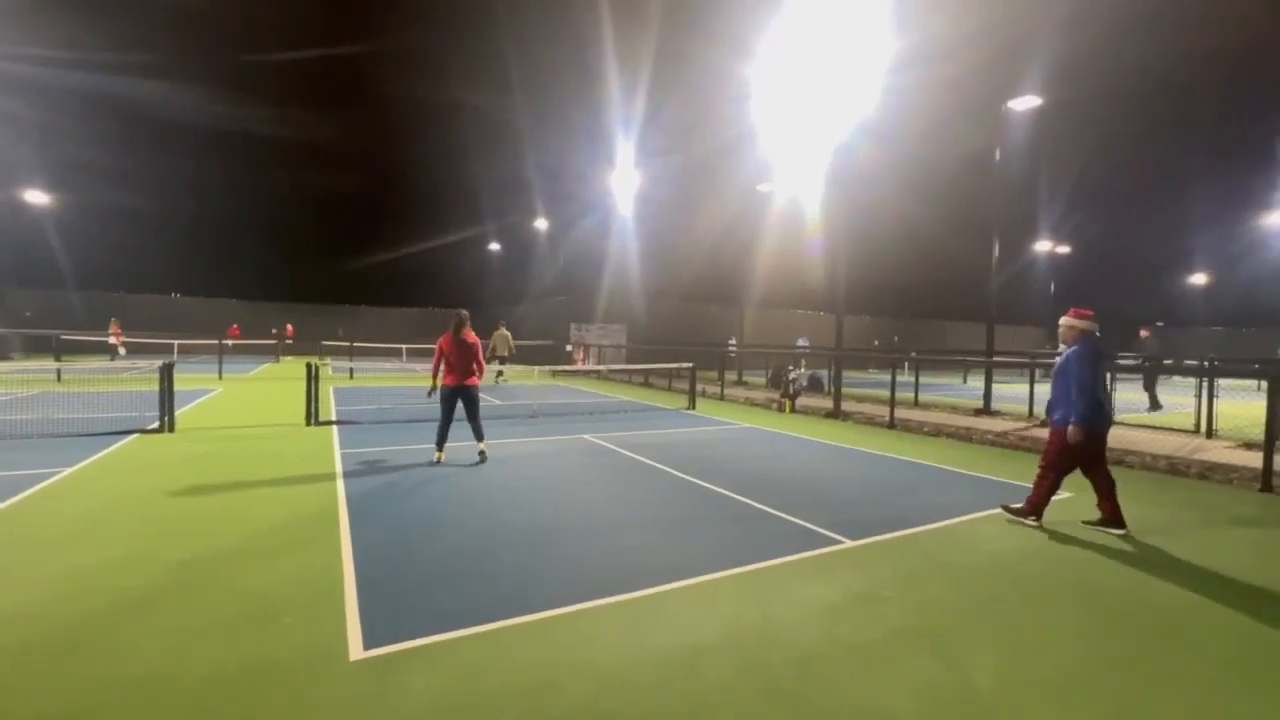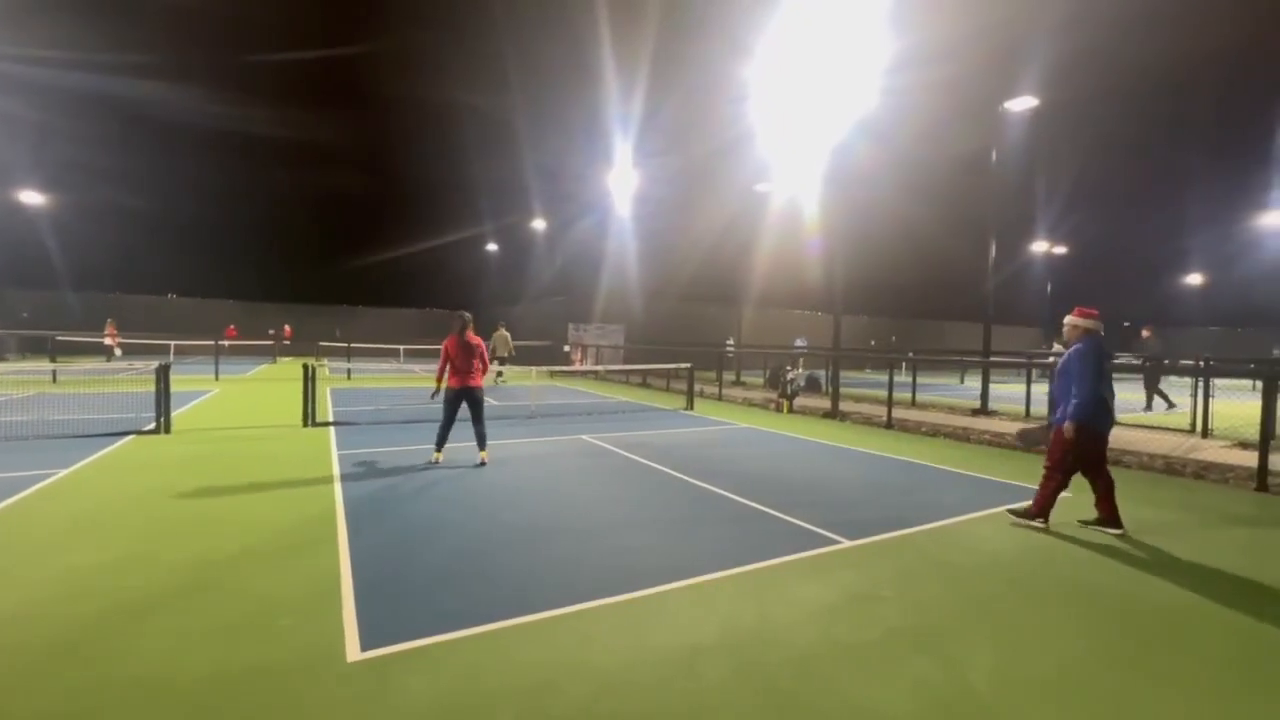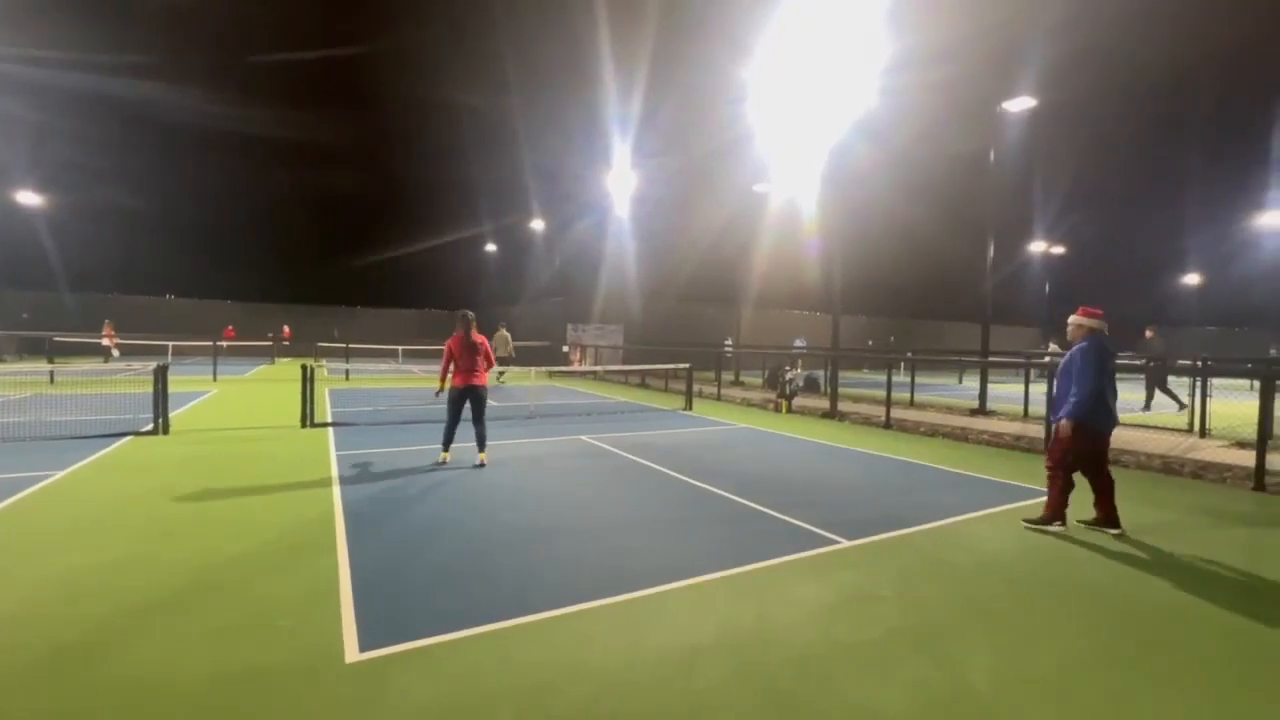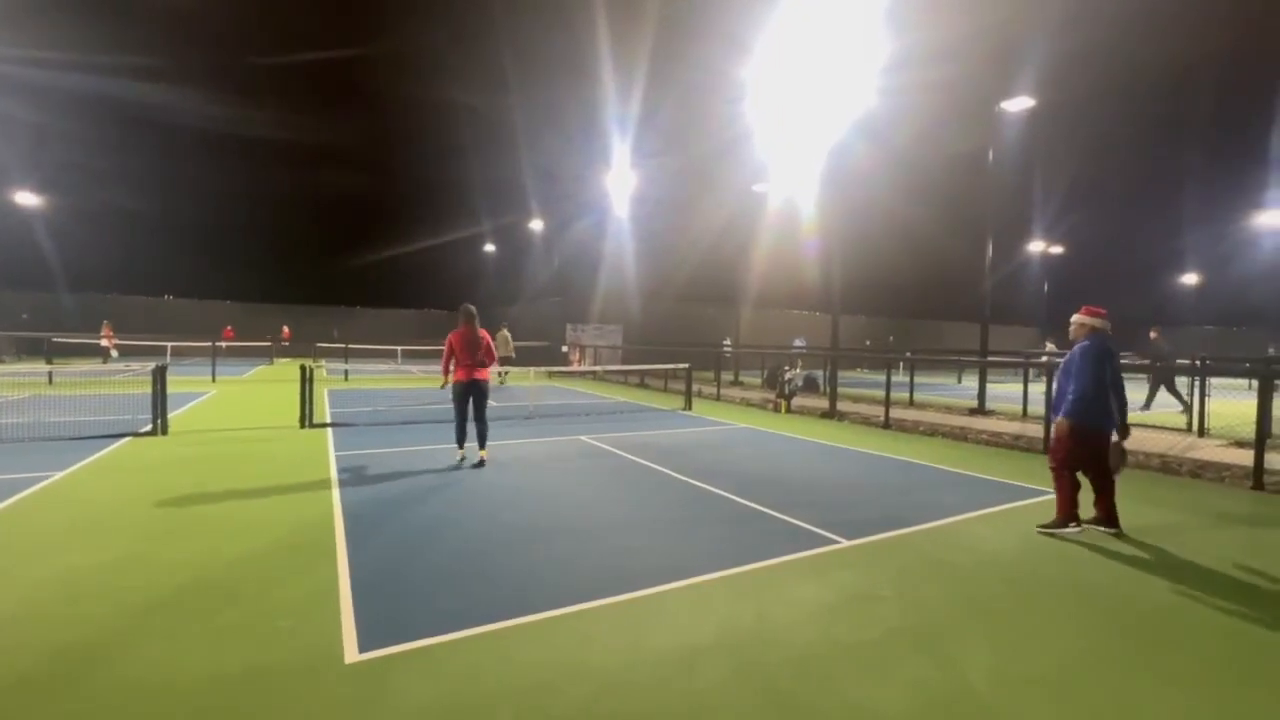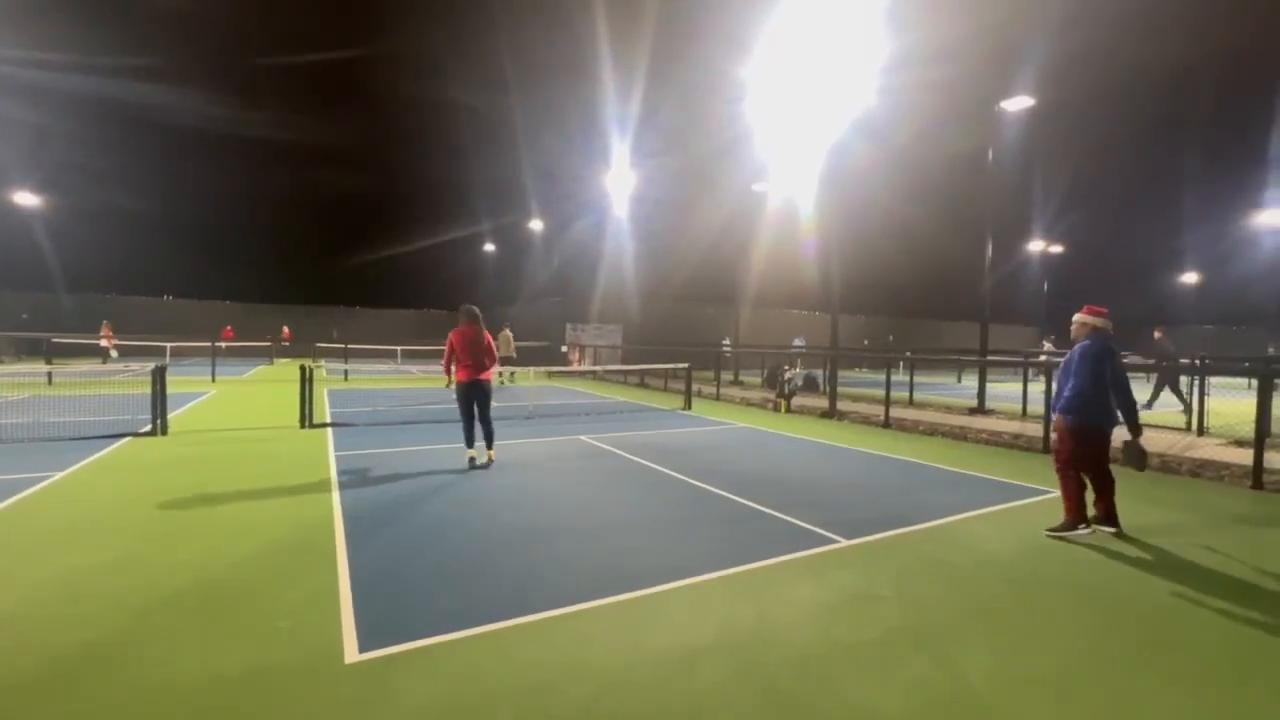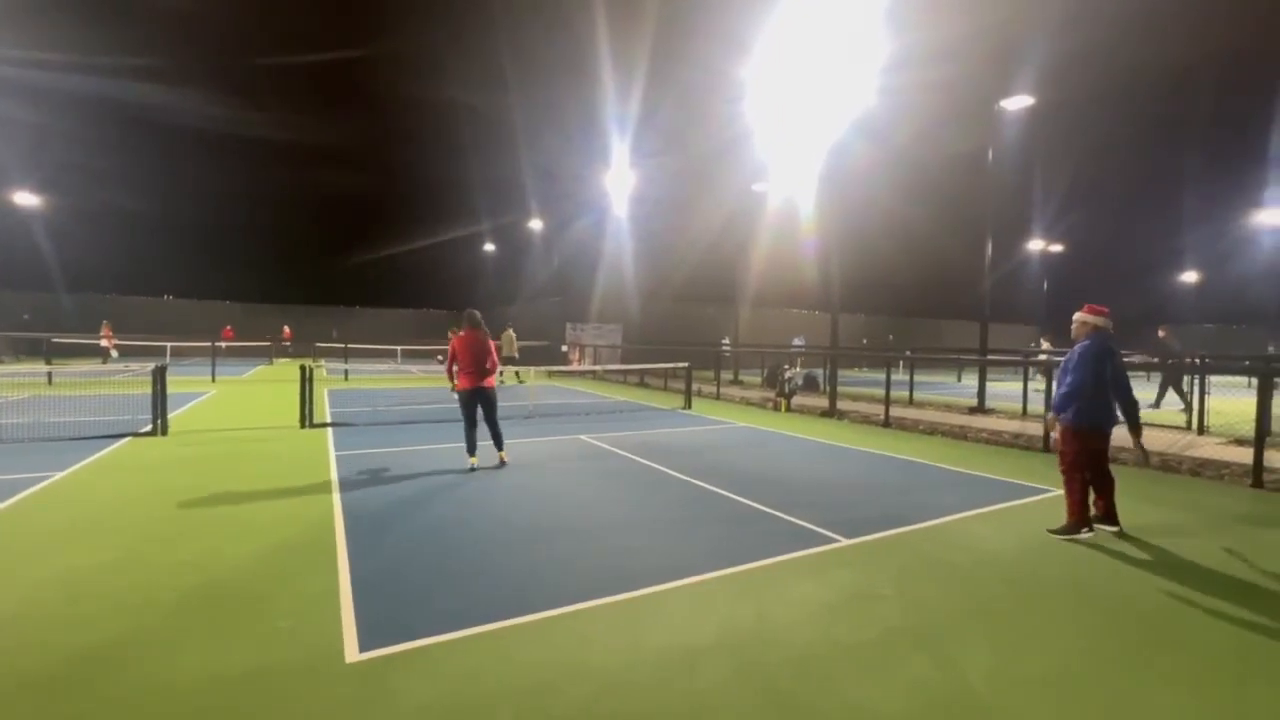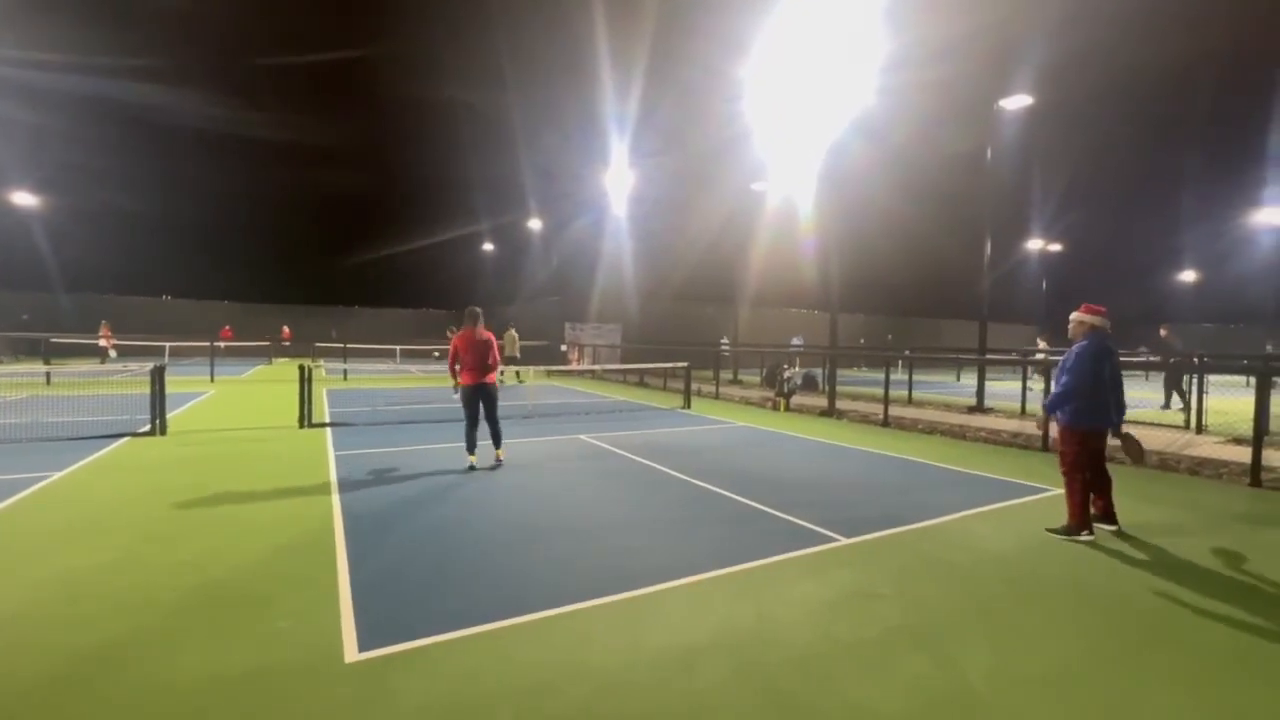
dt=0.1s
person 1, frame 1
left shoulder: (1078, 353)
right shoulder: (1090, 352)
left elbow: (1083, 392)
left wrist: (1076, 422)
right wrist: (1069, 419)
left hip: (1076, 426)
right hip: (1095, 424)
left knee: (1051, 467)
right knee: (1097, 470)
left ankle: (1031, 511)
right ankle: (1113, 519)
person 1, frame 2
left shoulder: (1081, 352)
right shoulder: (1095, 351)
left elbow: (1083, 390)
left wrist: (1072, 418)
left hip: (1077, 424)
right hip: (1097, 424)
left knee: (1056, 468)
right knee: (1097, 471)
left ankle: (1038, 514)
right ankle: (1109, 518)
person 1, frame 3
left shoulder: (1083, 351)
right shoulder: (1102, 352)
left elbow: (1084, 389)
right elbow: (1106, 391)
left wrist: (1070, 417)
right wrist: (1101, 420)
left hip: (1079, 423)
right hip: (1100, 423)
left knee: (1058, 467)
right knee: (1098, 471)
left ankle: (1053, 516)
right ankle: (1108, 519)
person 1, frame 4
left shoulder: (1084, 350)
right shoulder: (1106, 352)
left elbow: (1081, 387)
right elbow: (1117, 391)
left wrist: (1065, 414)
right wrist: (1122, 423)
left hip: (1079, 424)
right hip: (1102, 422)
left knee: (1062, 466)
right knee: (1099, 470)
left ankle: (1067, 519)
right ankle: (1107, 518)
person 1, frame 5
left shoulder: (1084, 350)
right shoulder: (1109, 353)
left elbow: (1077, 385)
right elbow: (1123, 391)
left wrist: (1060, 412)
right wrist: (1133, 423)
left hip: (1078, 422)
right hip: (1101, 421)
left knee: (1068, 469)
right knee: (1098, 470)
left ankle: (1076, 520)
right ankle: (1107, 517)
person 1, frame 6
left shoulder: (1085, 349)
right shoulder: (1110, 353)
left elbow: (1073, 385)
right elbow: (1123, 391)
left wrist: (1056, 410)
right wrist: (1133, 423)
left hip: (1078, 422)
right hip: (1101, 421)
left knee: (1073, 471)
right knee: (1097, 469)
left ankle: (1079, 524)
right ankle: (1107, 516)
person 1, frame 7
left shoulder: (1083, 350)
right shoulder: (1106, 351)
left elbow: (1069, 386)
right elbow: (1115, 391)
left wrist: (1047, 410)
right wrist: (1116, 423)
left hip: (1078, 422)
right hip: (1098, 421)
left knee: (1074, 472)
right knee: (1096, 470)
left ankle: (1080, 525)
right ankle: (1106, 515)
